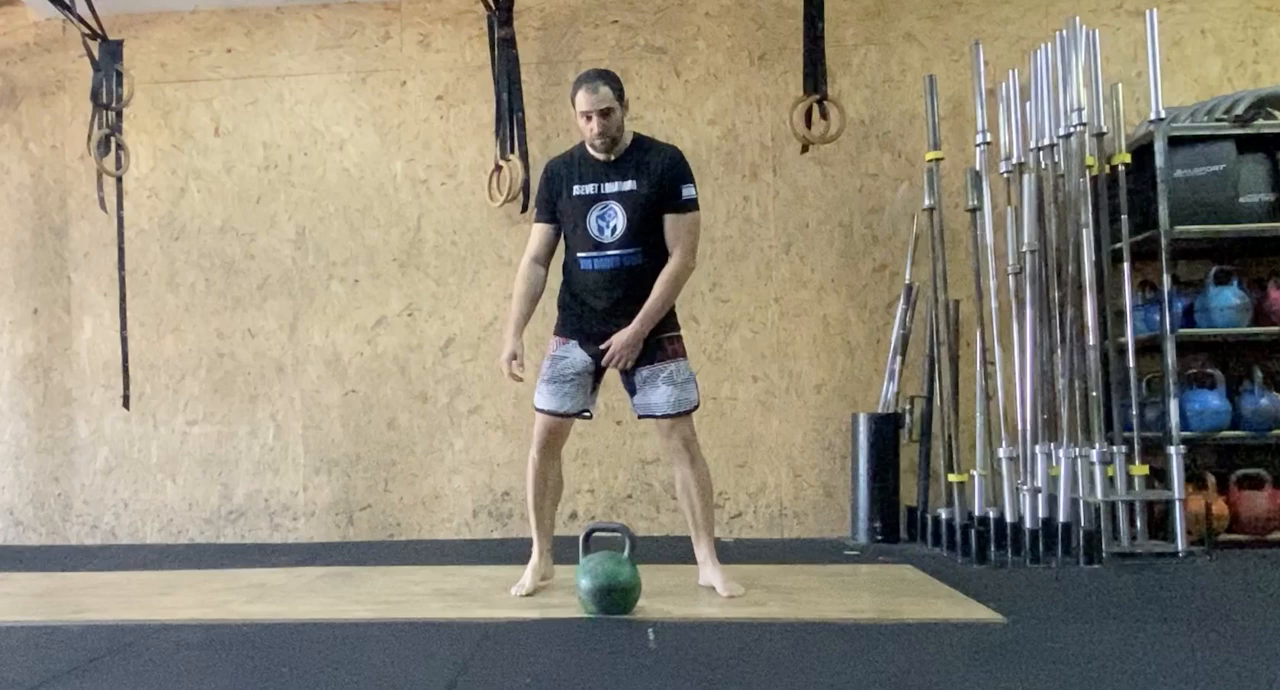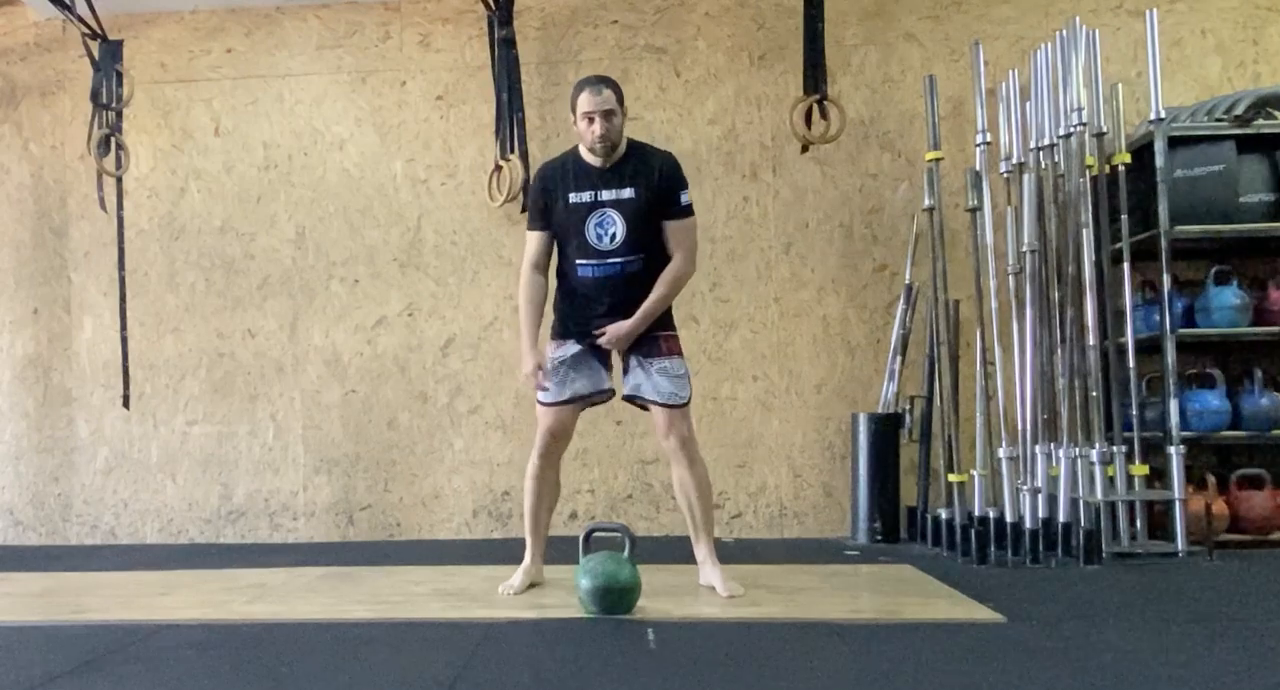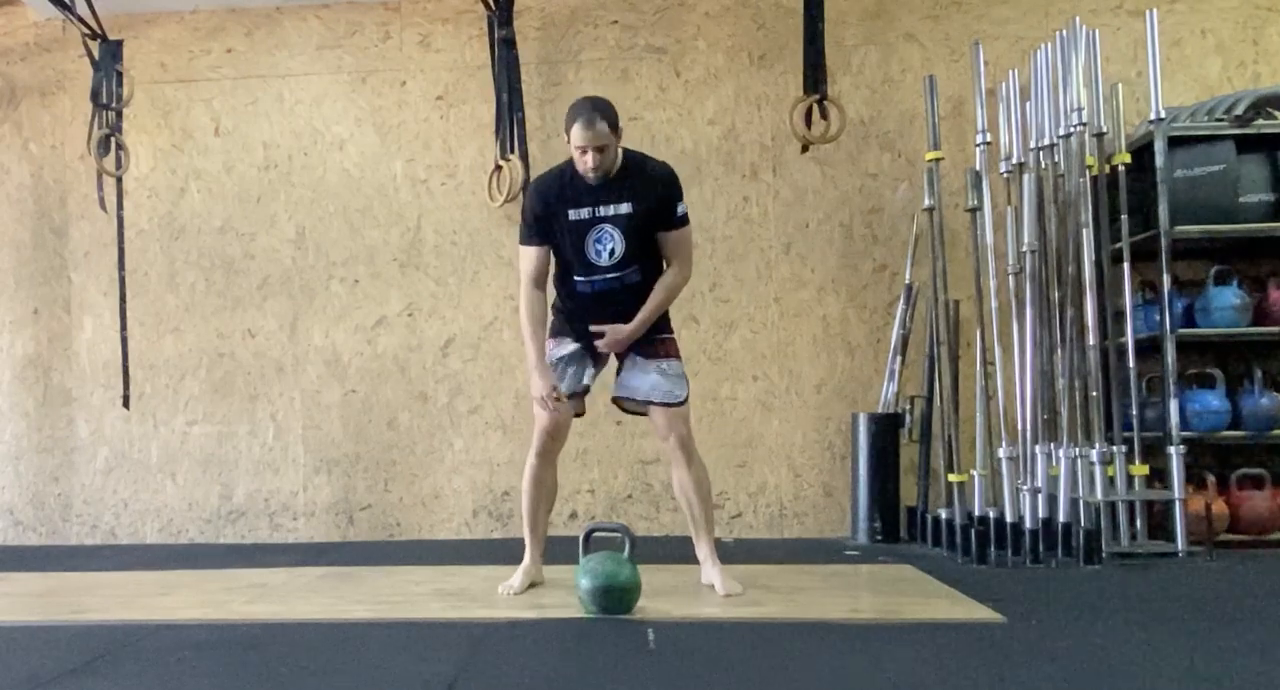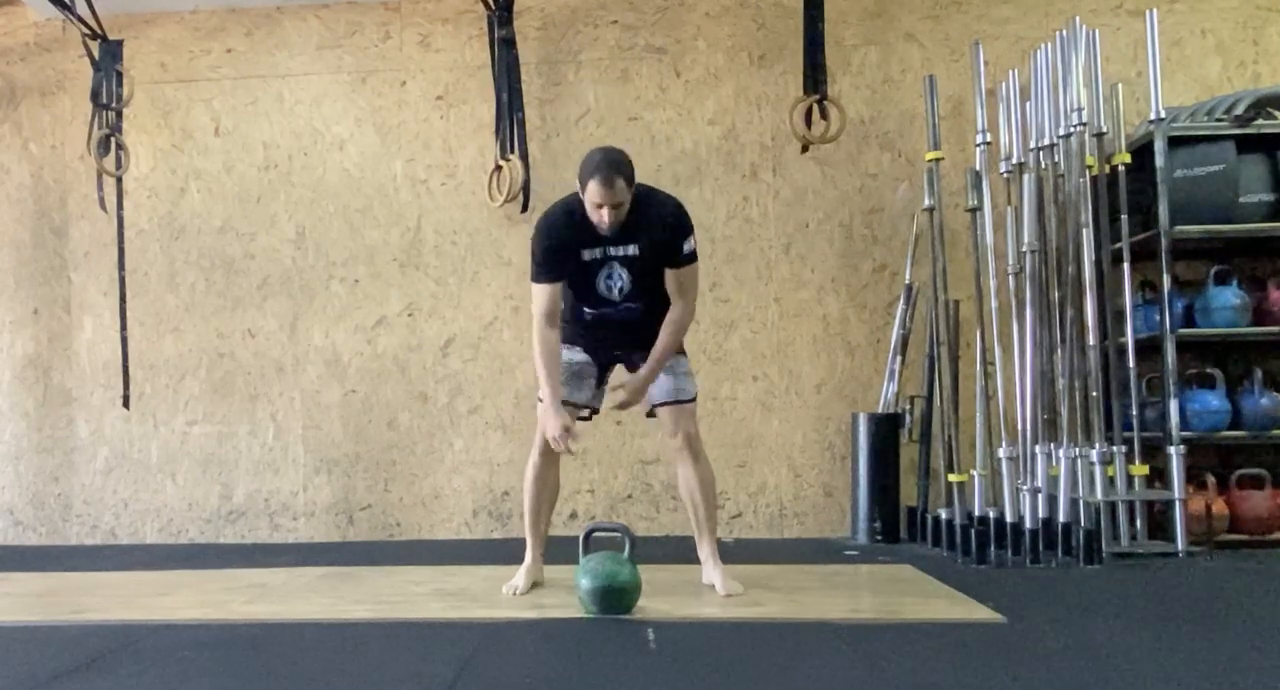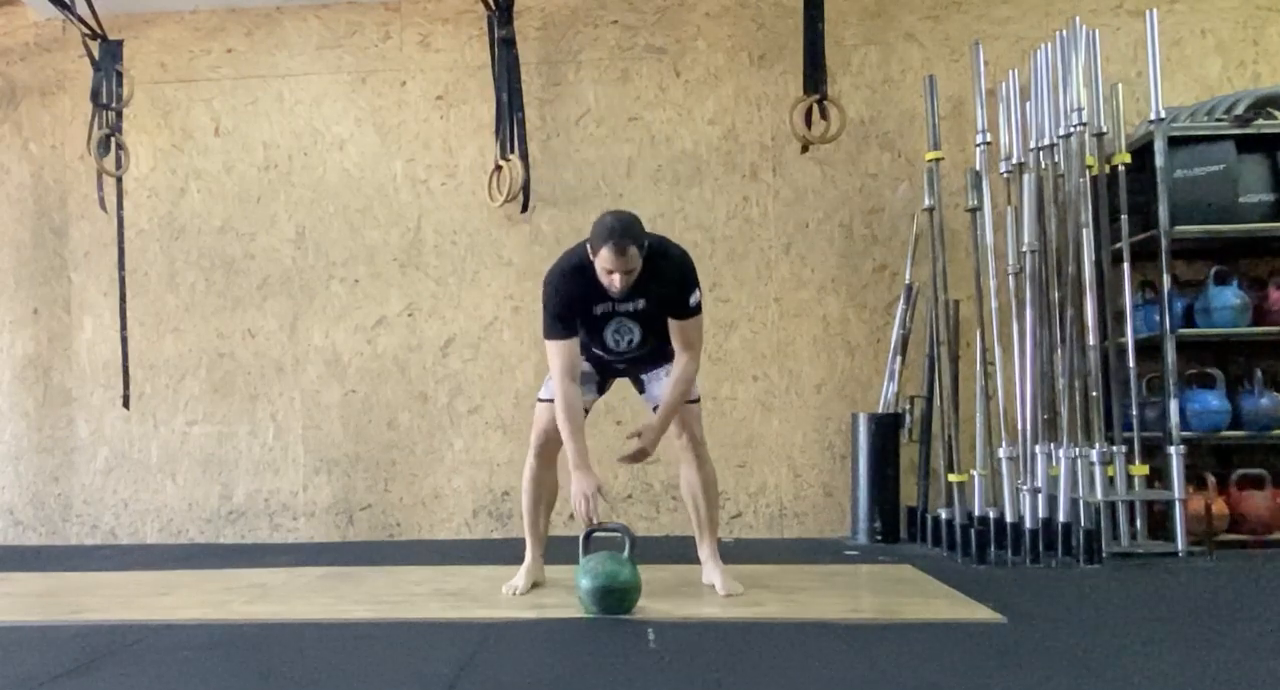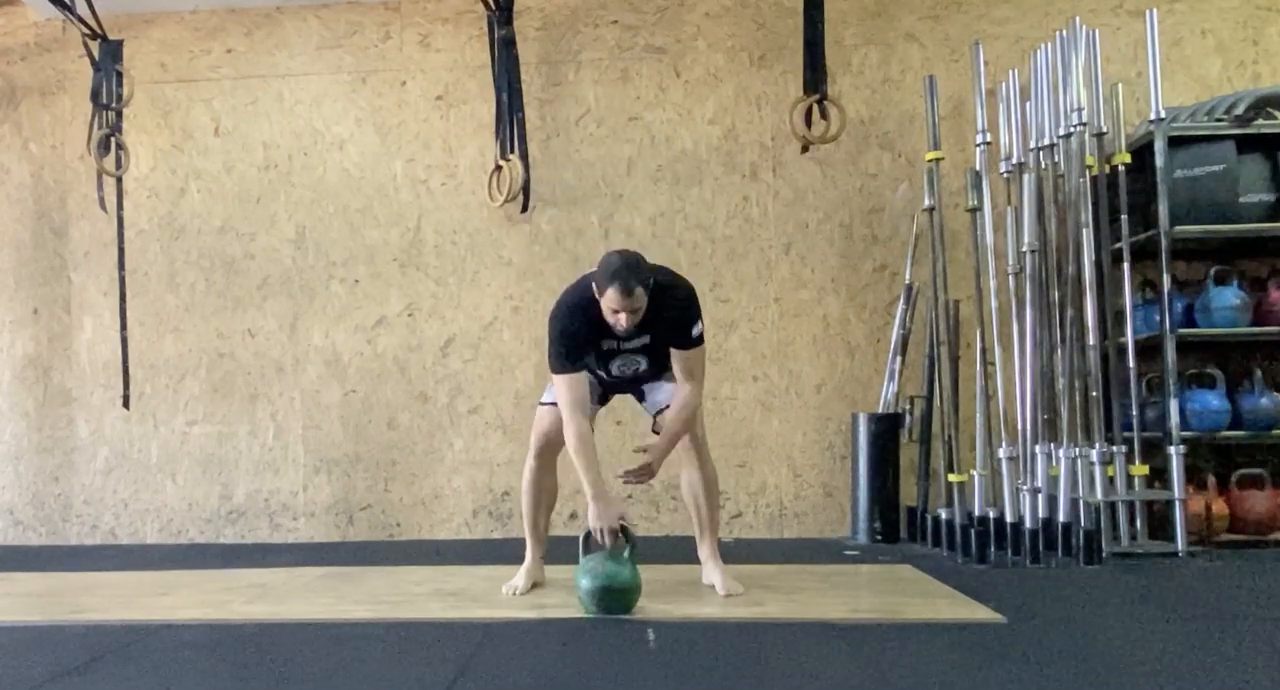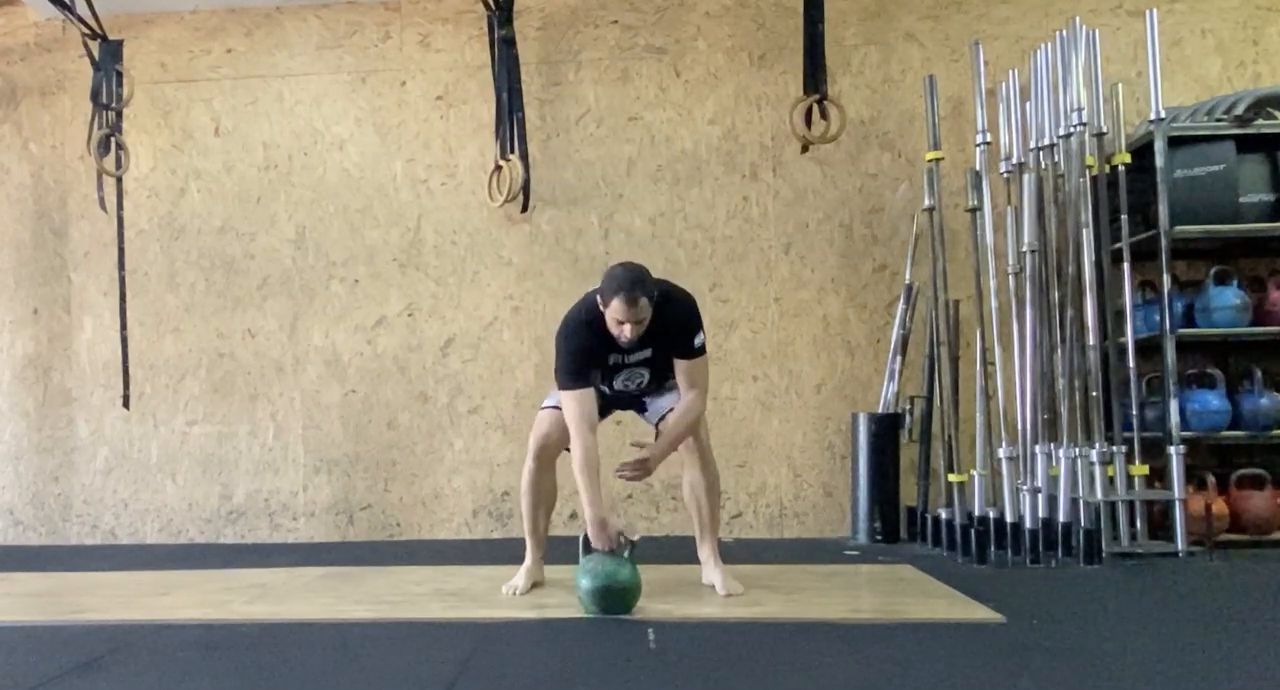
dt=0.2s
person 1, frame 1
left shoulder: (665, 163)
right shoulder: (558, 173)
left elbow: (683, 255)
right elbow: (536, 259)
left wrist: (638, 331)
right wrist: (514, 332)
left hip: (651, 329)
right hip: (576, 331)
left knee: (680, 439)
right knee: (545, 437)
left ankle: (708, 561)
right ankle: (540, 557)
person 1, frame 2
left shoulder: (660, 169)
right shoulder: (550, 179)
left elbow: (684, 258)
right elbow: (534, 269)
left wrist: (636, 324)
right wrist: (529, 344)
left hip: (646, 326)
right hip: (574, 330)
left knee: (679, 437)
right knee: (549, 439)
left ankle: (708, 562)
right ankle: (532, 562)
person 1, frame 3
left shoulder: (657, 180)
right shoulder: (545, 191)
left elbow: (679, 266)
right elbow: (532, 283)
left wrist: (633, 330)
right wrist: (538, 366)
left hip: (645, 329)
right hip: (571, 332)
left knee: (678, 439)
right knee: (545, 437)
left ankle: (710, 562)
right ankle: (531, 562)
person 1, frame 4
left shoulder: (667, 215)
right shoulder: (554, 226)
left elbow: (683, 303)
right elbow: (545, 320)
left wrist: (645, 374)
right wrist: (553, 407)
left hip: (653, 338)
right hip: (582, 338)
left knee: (685, 437)
right knee: (546, 438)
left ankle: (711, 561)
right ankle: (532, 561)
person 1, frame 5
left shoulder: (674, 264)
right shoulder: (563, 278)
left elbow: (688, 355)
right elbow: (564, 379)
left wrist: (658, 428)
right wrist: (579, 468)
left hip: (656, 354)
right hip: (587, 354)
left knee: (691, 436)
right knee: (542, 440)
left ankle: (711, 561)
right ankle: (532, 562)
person 1, frame 6
left shoulder: (677, 296)
right shoulder: (569, 312)
left elbow: (691, 385)
right elbow: (574, 415)
left wrist: (660, 452)
right wrist: (598, 497)
left hip: (657, 368)
right hip: (590, 371)
left knee: (694, 439)
right knee: (542, 443)
left ankle: (711, 561)
right ankle: (533, 562)
person 1, frame 7
left shoulder: (679, 308)
right shoulder: (577, 328)
left elbow: (695, 395)
right elbow: (582, 431)
left wrist: (659, 452)
right wrist: (594, 514)
left hip: (658, 381)
right hip: (593, 385)
left knee: (698, 442)
right knee: (540, 446)
left ankle: (711, 562)
right ankle: (532, 563)
